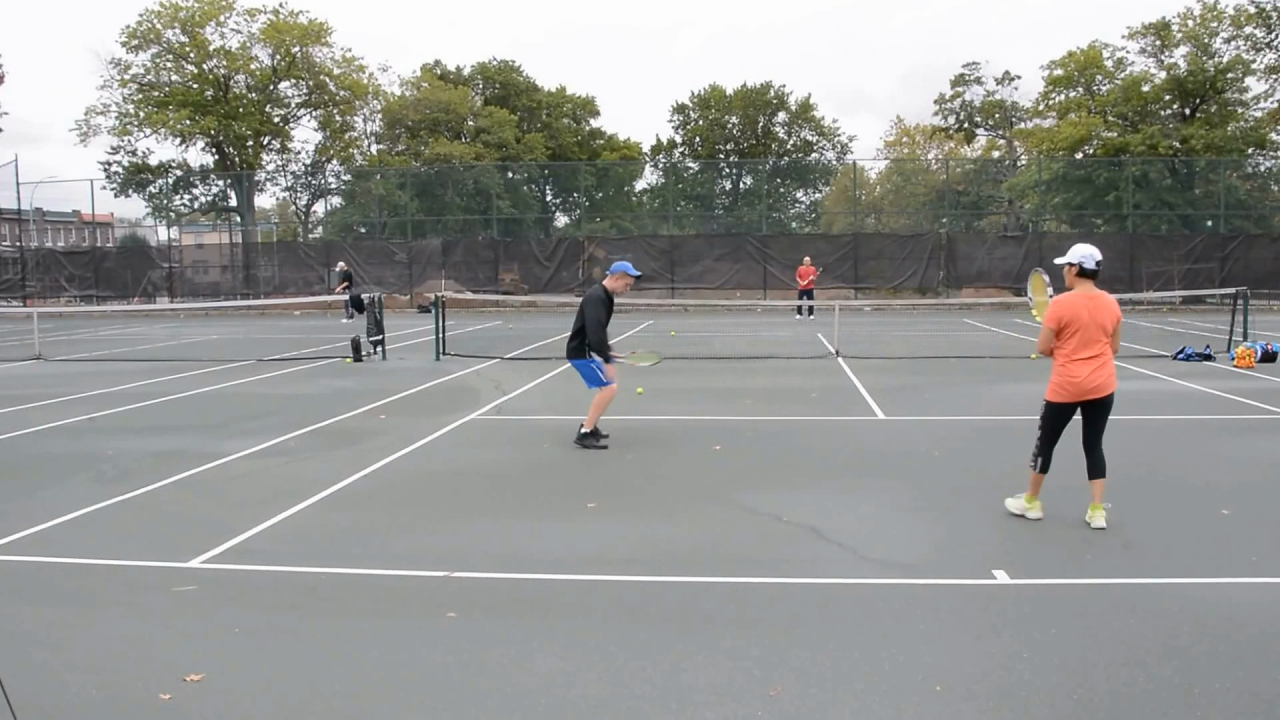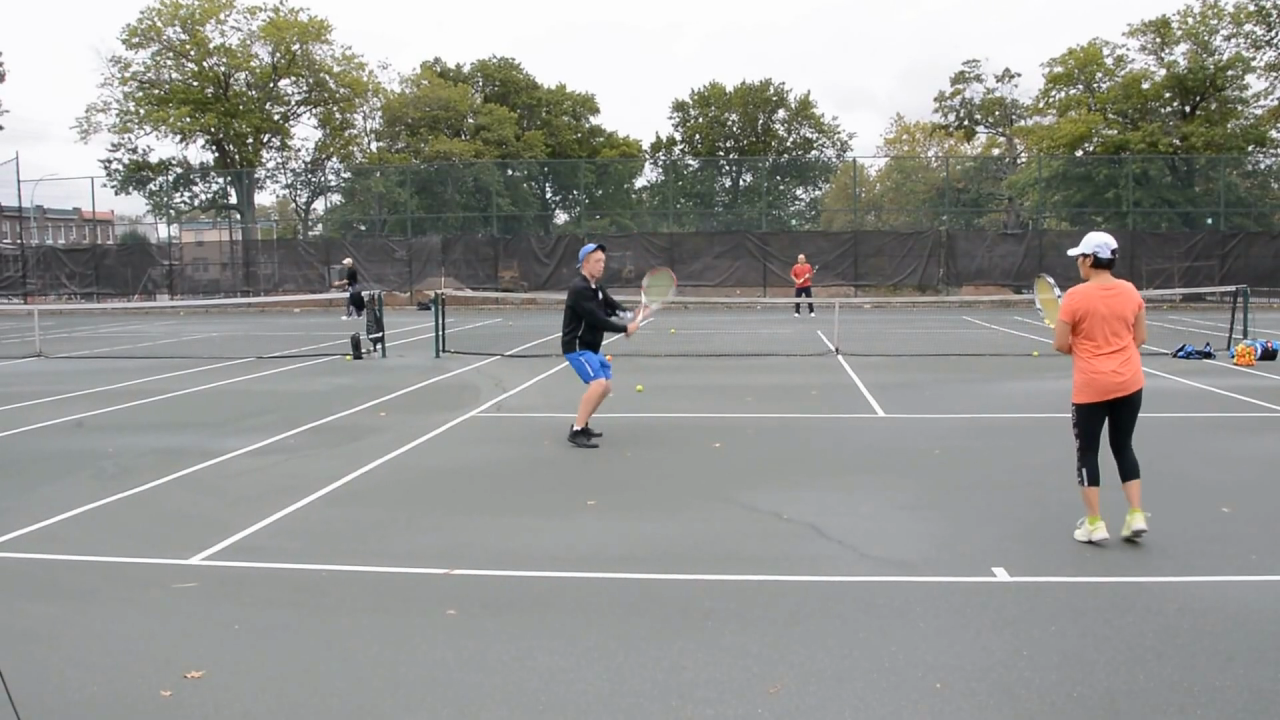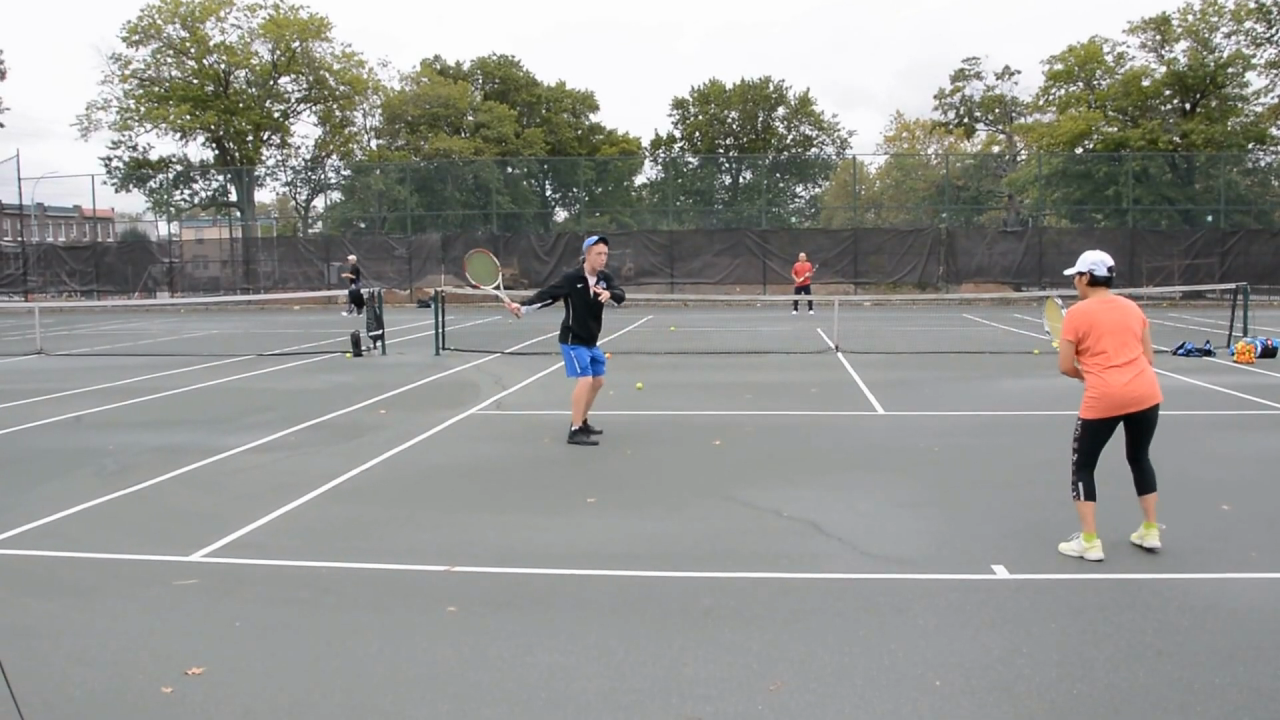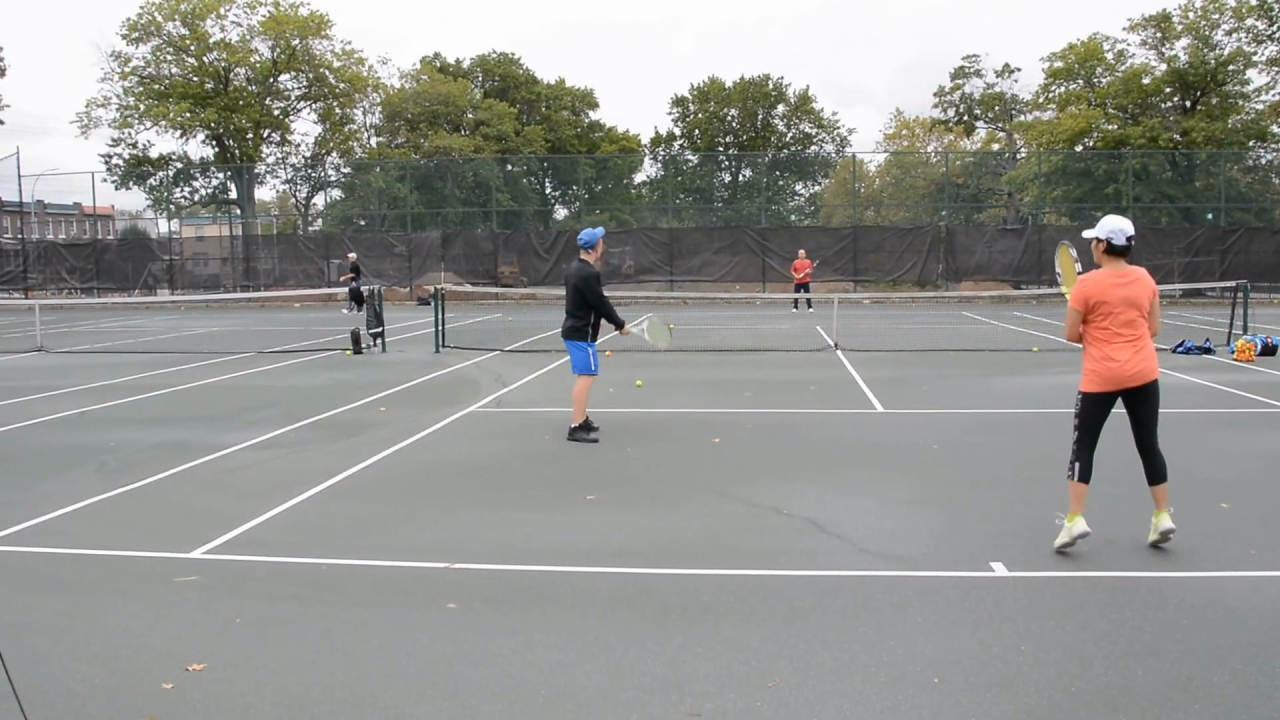
dt=0.7s
person 1, frame 1
left shoulder: (1061, 304)
right shoulder: (1111, 303)
left elbow: (1043, 348)
right elbow: (1114, 347)
left hip: (1066, 388)
right hip: (1103, 387)
left knee: (1046, 443)
right knee: (1093, 446)
left ankle: (1030, 501)
right ankle: (1097, 511)
person 1, frame 2
left shoulder: (1075, 296)
right shoulder: (1131, 292)
left elbow: (1060, 344)
right elbow: (1140, 338)
left hip: (1092, 387)
right hip: (1129, 383)
left knee: (1087, 452)
right knee: (1123, 447)
left ankle: (1094, 524)
right ankle: (1136, 516)
person 1, frame 3
left shoulder: (1076, 314)
right shoulder: (1132, 309)
left elbow: (1065, 367)
right elbow: (1148, 358)
left hip: (1103, 401)
right hip: (1145, 395)
left knee: (1082, 466)
right knee: (1140, 459)
left ankle: (1089, 541)
right ankle: (1151, 530)
person 1, frame 4
left shoulder: (1087, 284)
right shoulder: (1145, 279)
left elbow: (1071, 334)
right elbow: (1154, 329)
left hip: (1101, 378)
right hip: (1143, 374)
left knee: (1083, 446)
right knee: (1148, 444)
left ankle: (1074, 520)
right ankle: (1162, 517)
person 2, frame 1
left shoulder: (605, 297)
right shoulder: (596, 298)
right elbow: (595, 331)
left wrist: (607, 356)
right wrist: (606, 360)
left hip: (589, 352)
right hip: (581, 353)
left knee: (608, 387)
right knee: (609, 388)
left ankle: (589, 426)
right ankle: (585, 434)
person 2, frame 2
left shoulder: (596, 286)
right shoulder: (579, 289)
left elbow: (612, 307)
right elbow: (598, 319)
left wrist: (630, 317)
right wrist: (625, 329)
left hip: (590, 348)
right hip: (576, 347)
left knee: (605, 386)
right knee: (598, 383)
left ankle: (581, 425)
right ankle: (577, 432)
person 2, frame 3
left shoulder: (605, 278)
right shoulder: (571, 278)
left elbow: (621, 295)
right elbow: (545, 295)
left wrist: (609, 294)
right wrist: (521, 307)
left hip: (591, 342)
right hip: (574, 341)
left knee: (598, 381)
right knee: (584, 381)
left ankle: (581, 422)
right ankle: (575, 431)
person 2, frame 4
left shoulder: (575, 269)
right shoulder: (588, 274)
right elbow: (601, 304)
right wrist: (620, 325)
left hip: (576, 331)
right hip: (581, 334)
left knee: (586, 376)
right knee: (586, 376)
left ankle: (582, 420)
right ankle: (576, 428)
